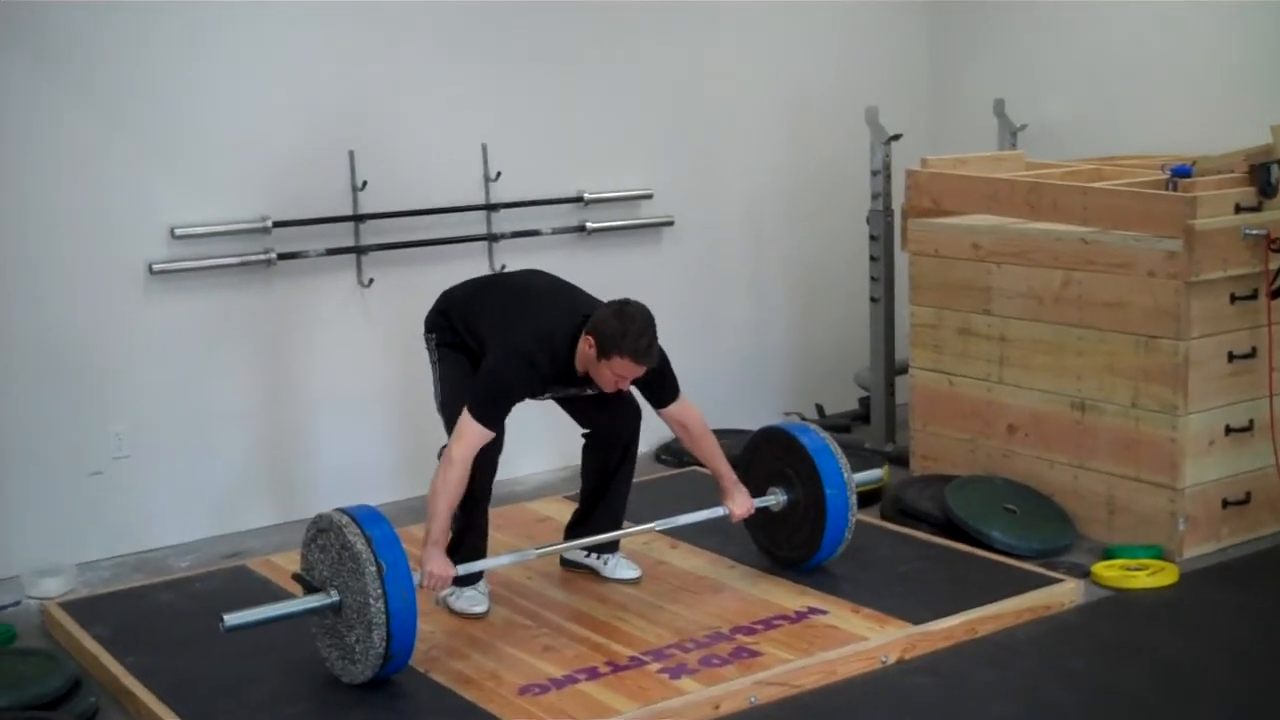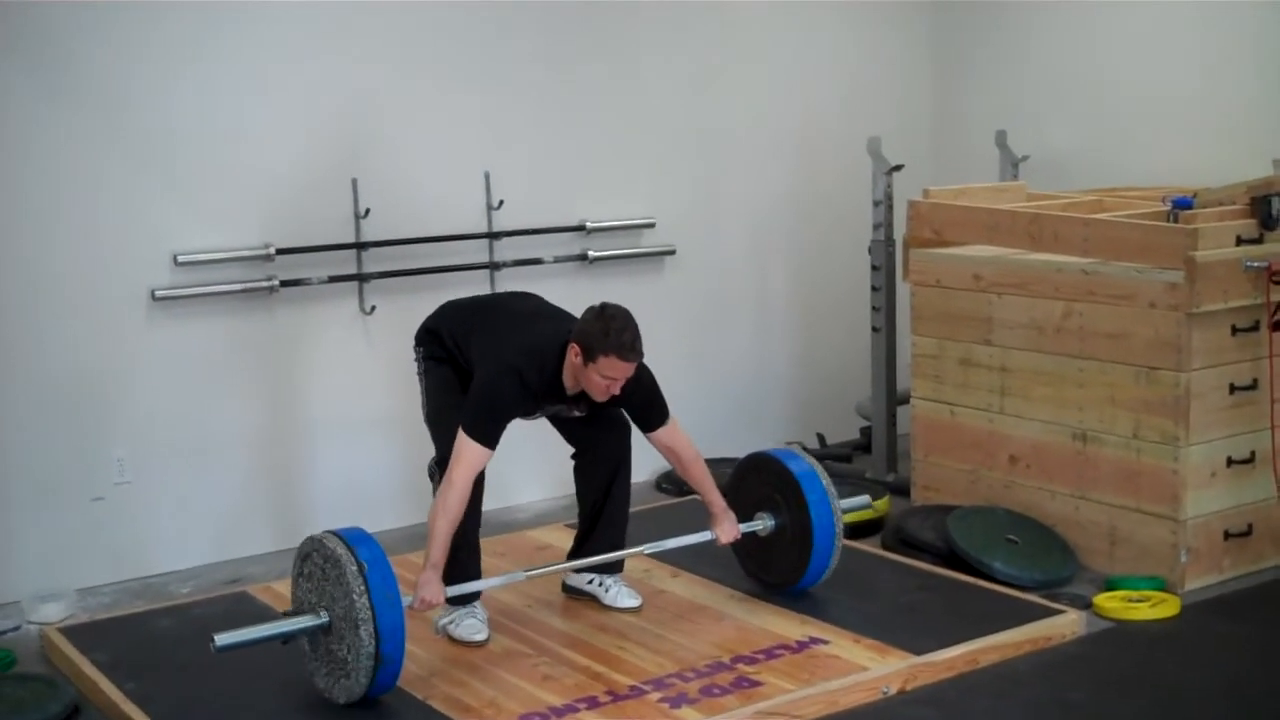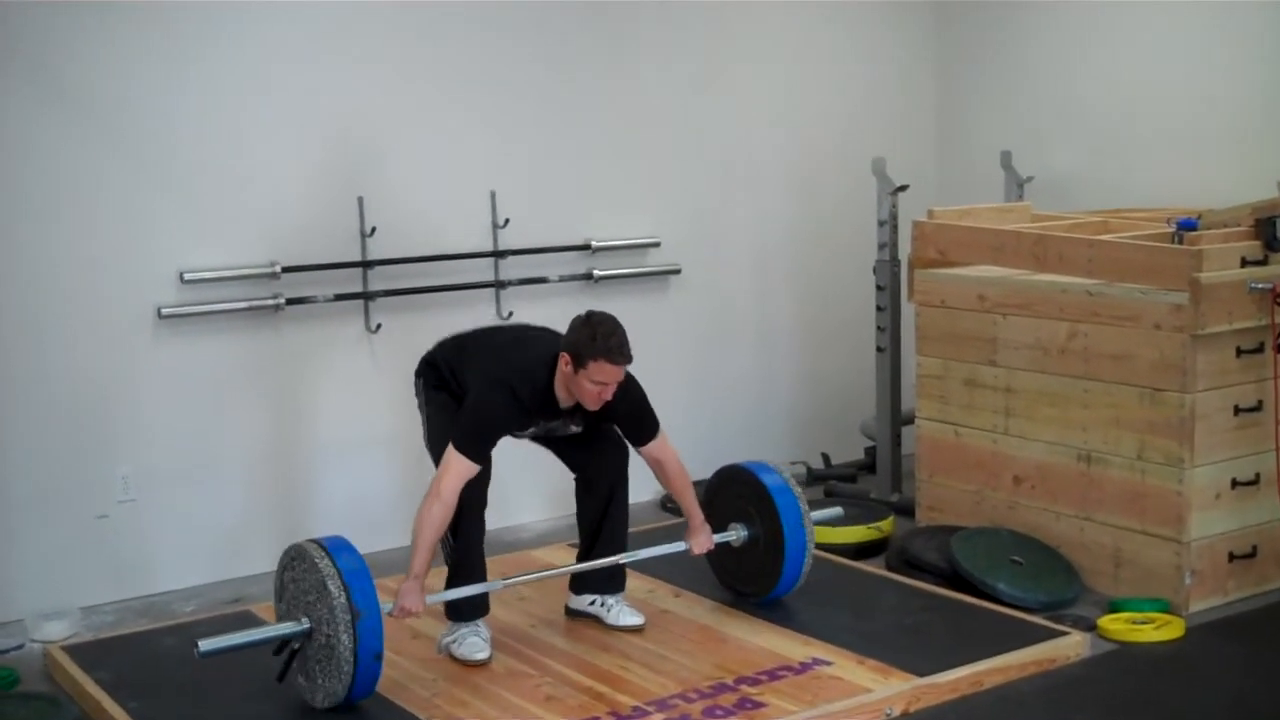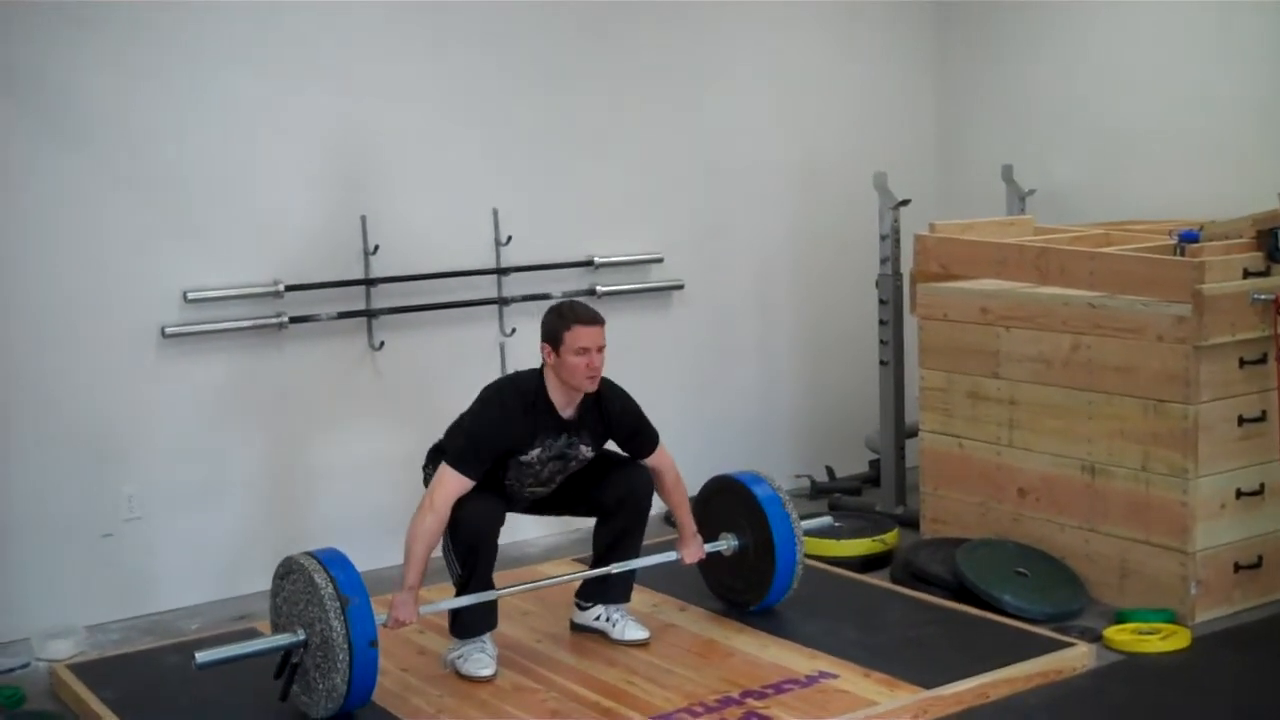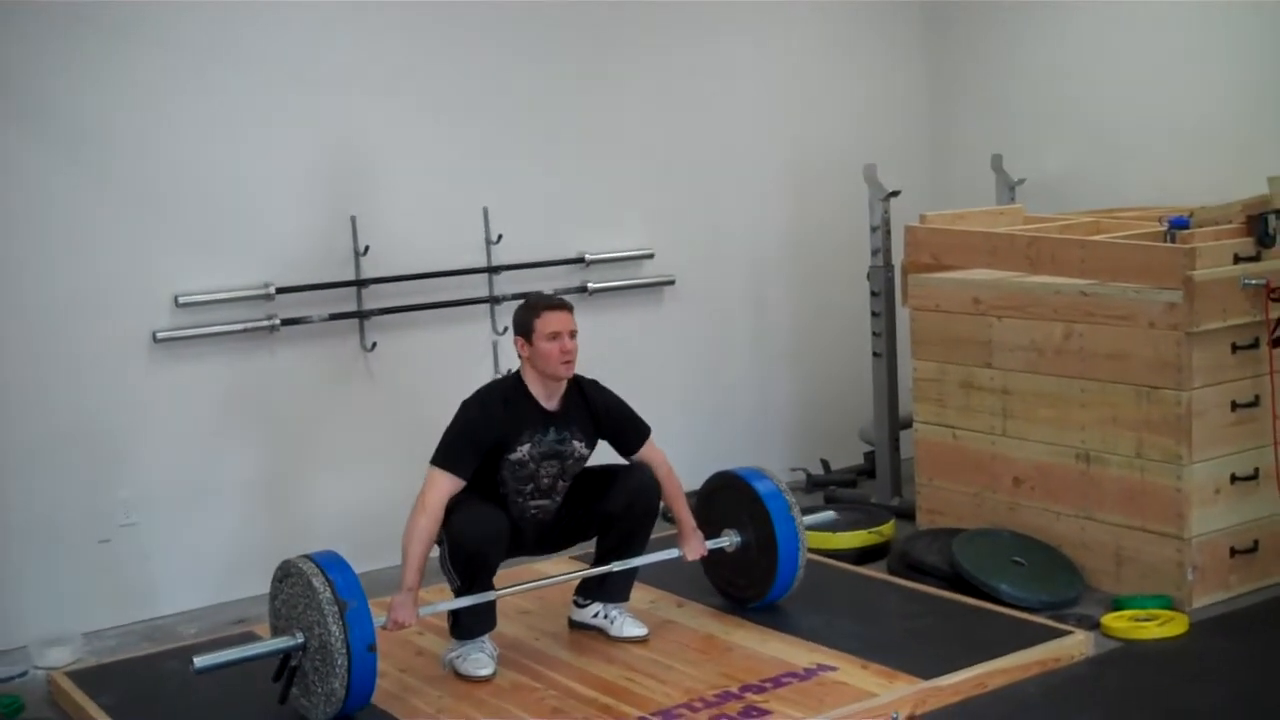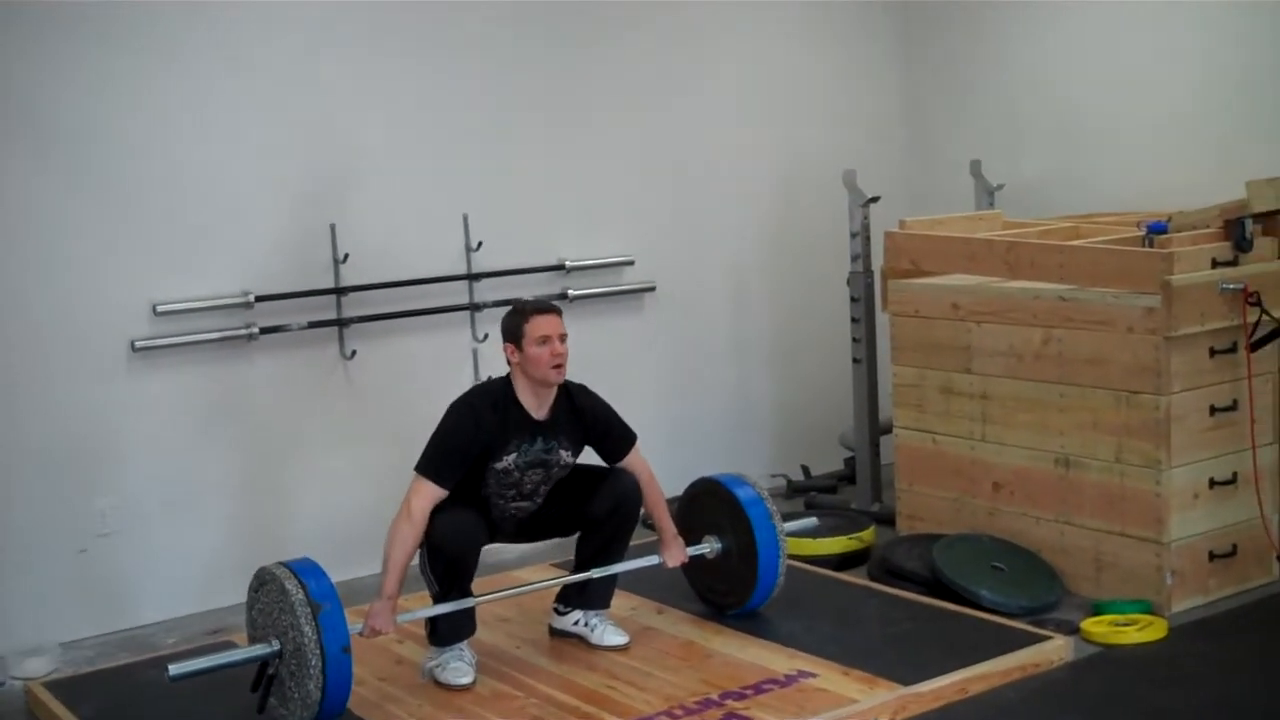
dt=0.4s
person 1, frame 1
left shoulder: (632, 350)
right shoulder: (524, 358)
left elbow: (683, 419)
right elbow: (459, 453)
left wrist: (730, 485)
right wrist: (434, 549)
right hip: (457, 333)
left knee: (620, 422)
right knee: (481, 449)
left ankle: (589, 544)
right ankle: (462, 574)
person 1, frame 2
left shoulder: (624, 370)
right shoulder: (513, 373)
left elbow: (673, 443)
right elbow: (461, 474)
left wrist: (719, 511)
right wrist: (431, 573)
right hip: (447, 352)
left knee: (609, 438)
right knee: (452, 459)
left ankle: (591, 569)
right ankle: (460, 600)
person 1, frame 3
left shoulder: (617, 386)
right shoulder: (506, 386)
left elbow: (661, 455)
right elbow: (447, 486)
left wrist: (696, 522)
right wrist: (414, 581)
right hip: (448, 387)
left knee: (607, 458)
right knee: (470, 485)
left ankle: (594, 590)
right ankle: (465, 619)
person 1, frame 4
left shoulder: (610, 402)
right shoulder: (504, 405)
left elbow: (661, 467)
right elbow: (439, 500)
left wrist: (688, 534)
right wrist: (408, 591)
left hip: (546, 479)
right hip: (471, 480)
left knee: (634, 483)
right knee: (476, 515)
left ankle: (598, 604)
right ankle: (471, 635)
person 1, frame 5
left shoulder: (593, 399)
right shoulder: (488, 409)
left elbow: (655, 462)
right elbow: (432, 498)
left wrist: (688, 530)
right wrist: (407, 593)
left hip: (552, 514)
right hip: (490, 516)
left knee: (640, 487)
right knee: (477, 530)
left ankle: (597, 602)
right ankle: (470, 635)
person 1, frame 6
left shoulder: (582, 405)
right shoulder: (475, 413)
left elbow: (638, 469)
right elbow: (417, 506)
left wrist: (669, 536)
right wrist: (387, 600)
left hip: (534, 507)
right hip: (471, 512)
left knee: (622, 491)
right knee: (452, 532)
left ankle: (578, 609)
right ankle: (449, 642)
